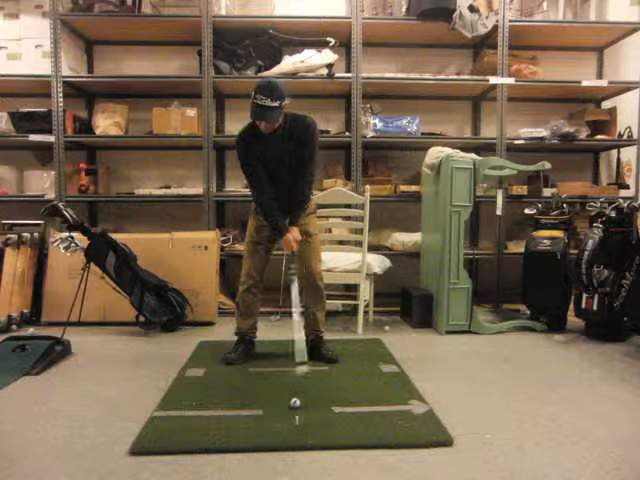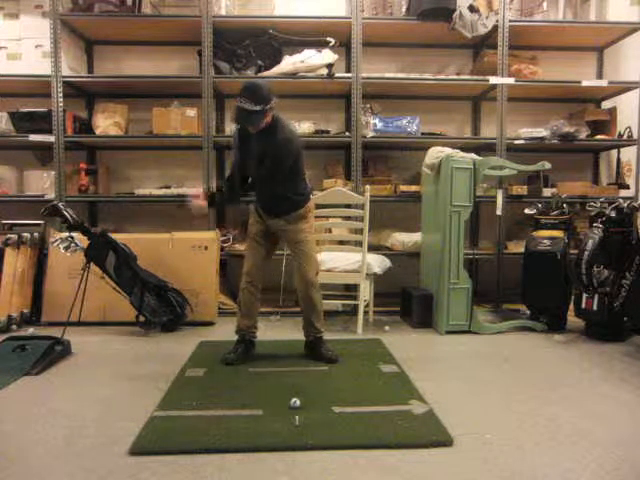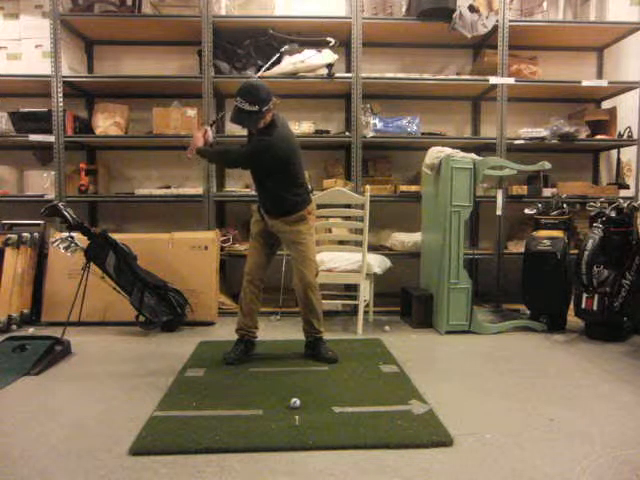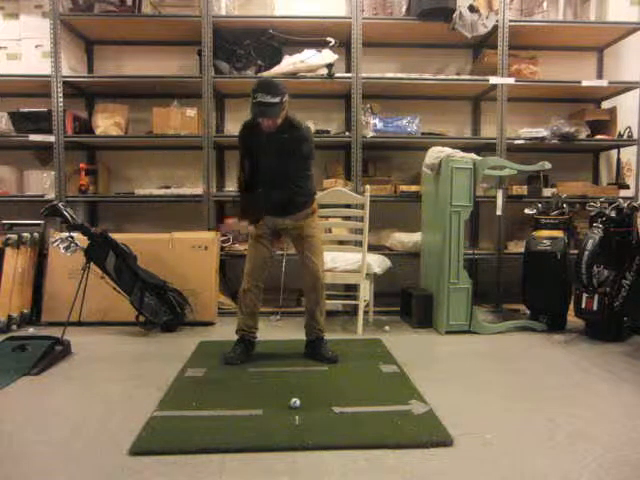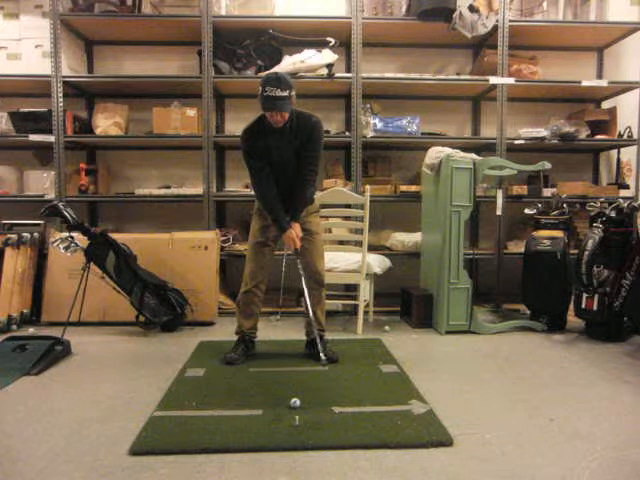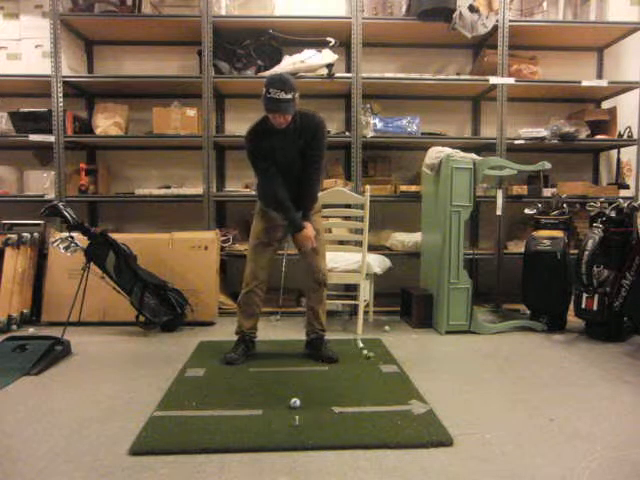
dt=0.4s
person 1, frame 1
left shoulder: (305, 127)
right shoulder: (246, 139)
left elbow: (304, 178)
right elbow: (260, 188)
left wrist: (295, 223)
right wrist: (280, 230)
left hip: (300, 210)
right hip: (264, 212)
left knee: (312, 275)
right knee: (250, 276)
left ankle: (315, 339)
right ankle: (245, 339)
person 1, frame 2
left shoulder: (283, 139)
right shoulder: (246, 130)
left elbow: (254, 184)
right elbow: (240, 172)
left hip: (294, 214)
right hip: (262, 213)
left knee: (307, 278)
right knee: (250, 276)
left ankle: (314, 340)
right ankle: (245, 339)
person 1, frame 3
left shoulder: (273, 143)
right shoulder: (262, 125)
left elbow: (235, 159)
right elbow: (244, 155)
left wrist: (202, 149)
right wrist: (208, 147)
left hip: (294, 217)
right hip: (266, 213)
left knee: (305, 280)
right knee: (252, 276)
left ankle: (315, 340)
right ankle: (246, 339)
person 1, frame 4
left shoulder: (300, 136)
right shoulder: (248, 131)
left elbow: (284, 186)
right elbow: (248, 177)
left wrist: (251, 216)
right wrist: (245, 214)
left hip: (300, 213)
right hip: (265, 214)
left knee: (314, 277)
right knee: (252, 276)
left ankle: (315, 339)
right ankle: (246, 338)
person 1, frame 5
left shoulder: (311, 125)
right shoulder: (251, 135)
left elbow: (307, 176)
right elbow: (261, 184)
left wrist: (295, 220)
right wrist: (282, 225)
left hip: (304, 210)
right hip: (268, 211)
left knee: (315, 275)
right knee: (253, 277)
left ankle: (315, 339)
right ankle: (245, 339)
person 1, frame 6
left shoulder: (314, 124)
right shoulder: (256, 136)
left elbow: (313, 174)
right elbow: (271, 183)
left wrist: (306, 218)
right wrist: (296, 225)
left hip: (307, 209)
right hip: (271, 210)
left knee: (318, 274)
right knee: (255, 276)
left ankle: (316, 339)
right ankle: (246, 339)
